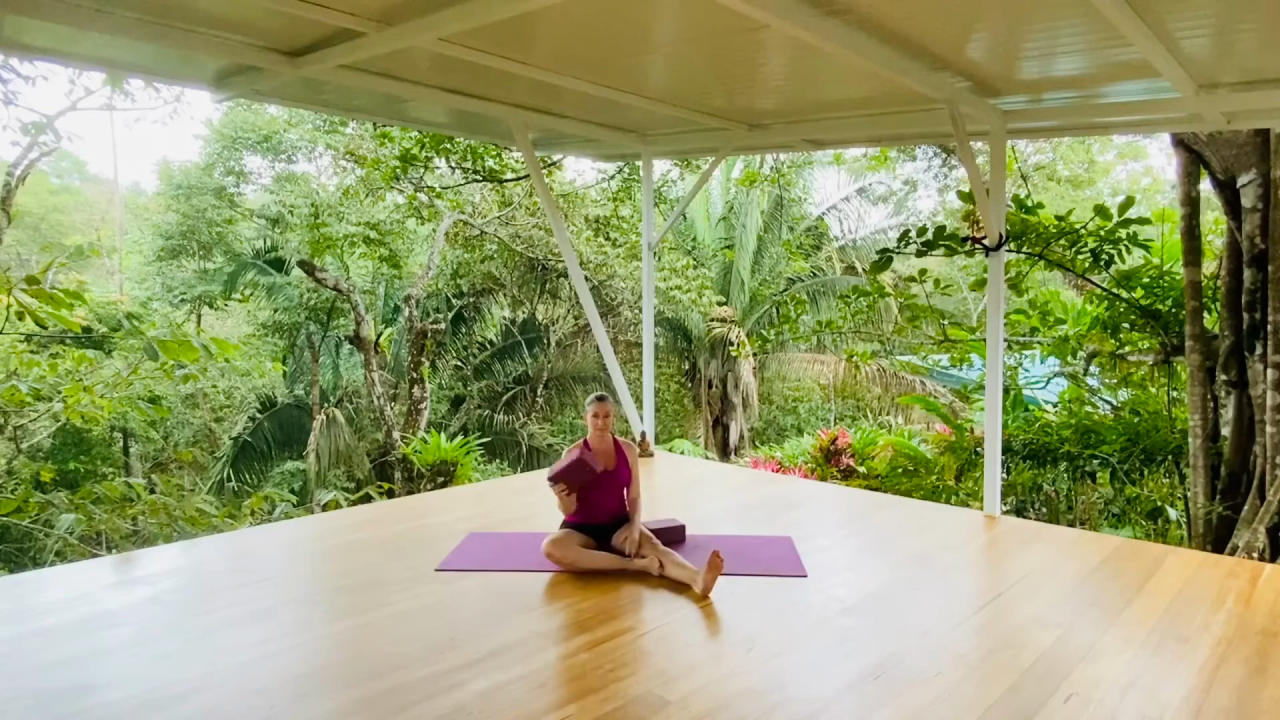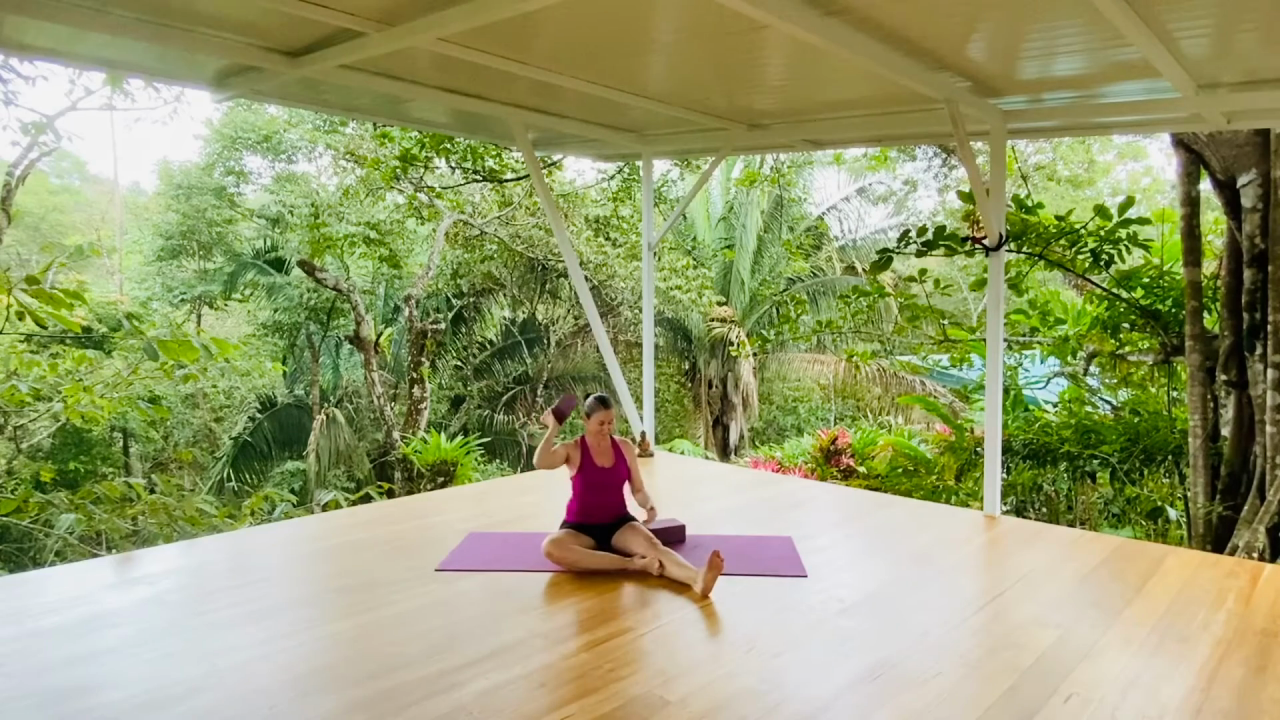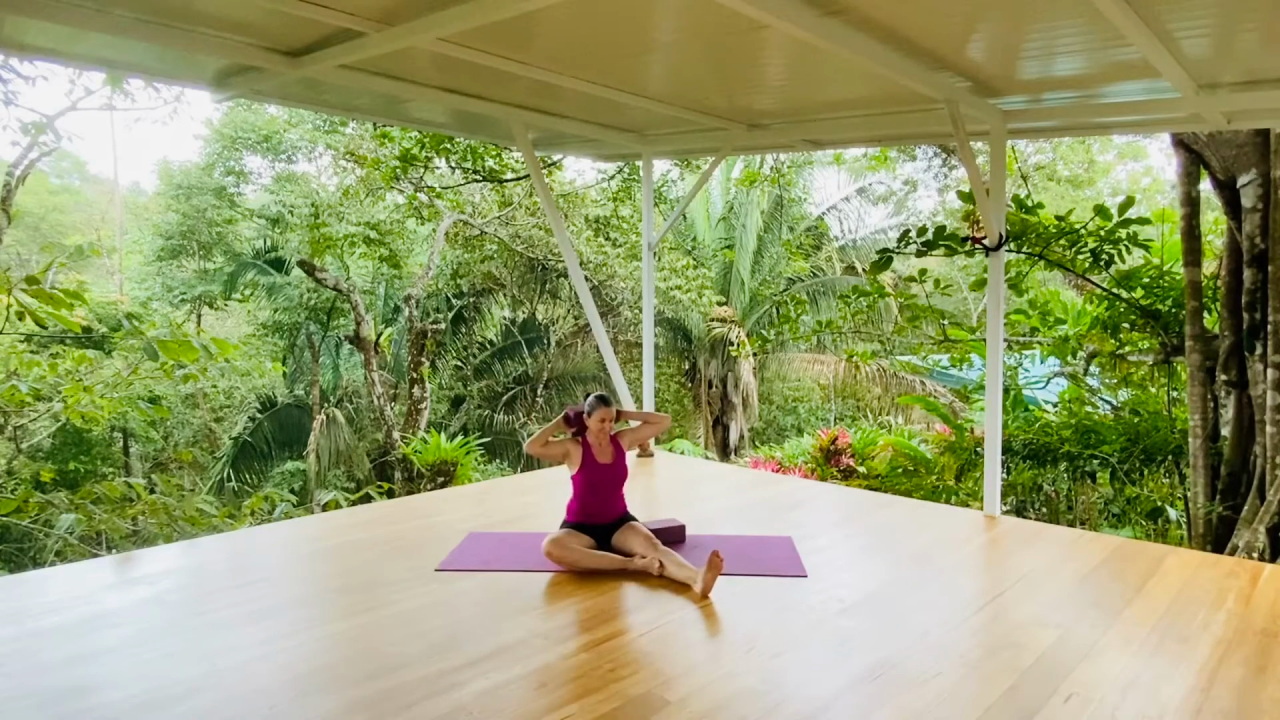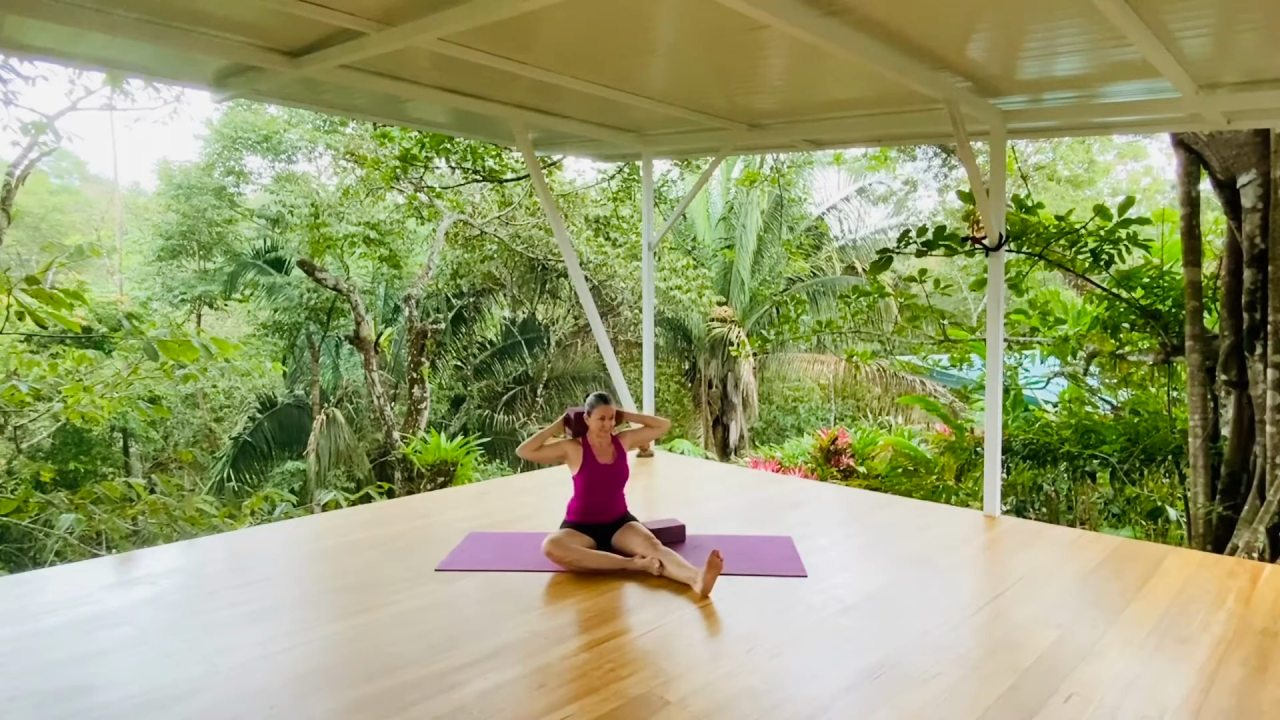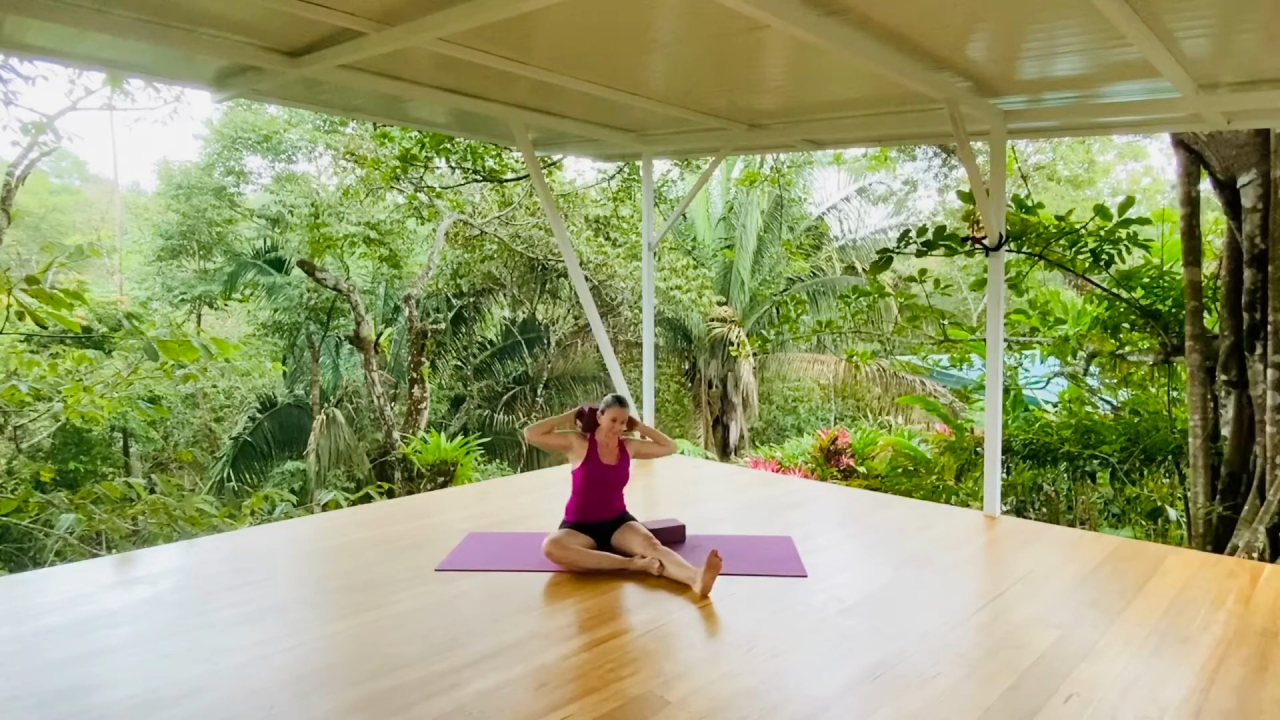
dt=1s
person 1, frame 1
left shoulder: (628, 449)
left elbow: (634, 497)
right elbow: (568, 509)
left wrist: (635, 526)
right wrist: (561, 495)
left hip: (618, 524)
right hip: (582, 528)
left knee: (652, 545)
right knee: (551, 547)
left ankle: (697, 579)
right ankle: (635, 564)
person 1, frame 2
left shoulder: (625, 447)
right shoulder: (572, 450)
left elbow: (637, 490)
right elbow: (540, 462)
left wrist: (647, 505)
right wrist: (553, 428)
left hip: (618, 523)
right hip: (581, 527)
left knee: (652, 545)
right knee: (551, 547)
left ankle: (697, 579)
right ankle: (632, 564)
person 1, frame 3
left shoulder: (622, 440)
right shoulder: (573, 448)
left elbow: (664, 421)
right elbow: (531, 447)
left wrist: (624, 415)
right wrist: (559, 423)
left hip: (619, 522)
right hip: (581, 526)
left knee: (652, 544)
right knee: (551, 547)
left ankle: (696, 578)
right ankle: (631, 563)
person 1, frame 4
left shoulder: (623, 441)
right shoulder: (573, 448)
left elbow: (663, 425)
right elbow: (524, 452)
left wrist: (626, 416)
right wrist: (558, 426)
left hip: (619, 522)
right hip: (581, 527)
left knee: (651, 544)
right knee: (551, 547)
left ankle: (696, 578)
right ankle: (631, 563)
person 1, frame 5
left shoulder: (628, 447)
right shoulder: (578, 443)
left elbow: (670, 447)
right elbow: (531, 435)
left wrist: (639, 427)
right wrist: (571, 416)
left hip: (617, 521)
right hip: (580, 526)
left knee: (650, 544)
right knee: (551, 547)
left ankle: (695, 578)
right ankle: (632, 564)
